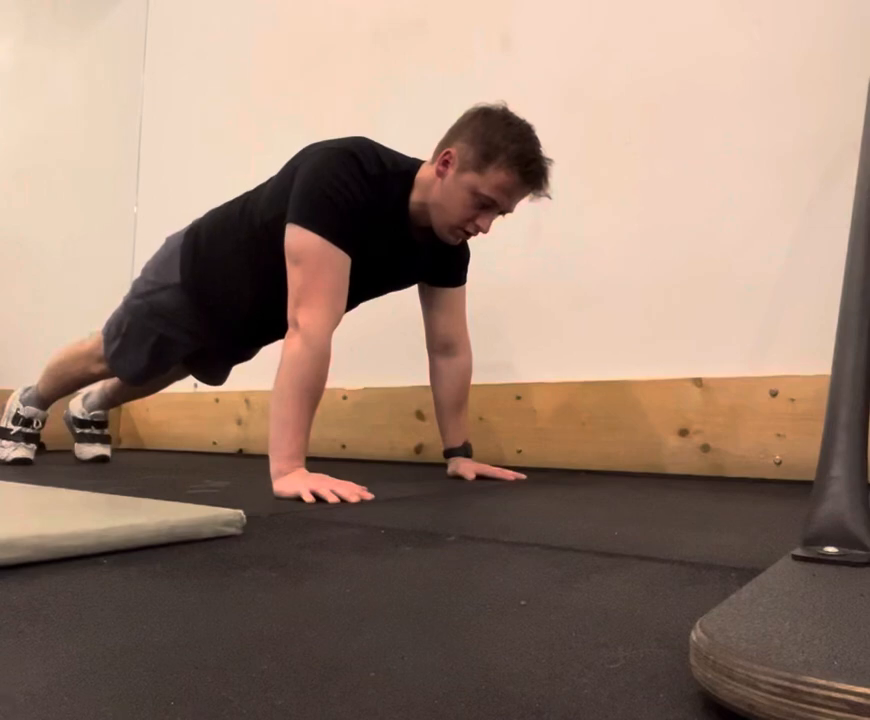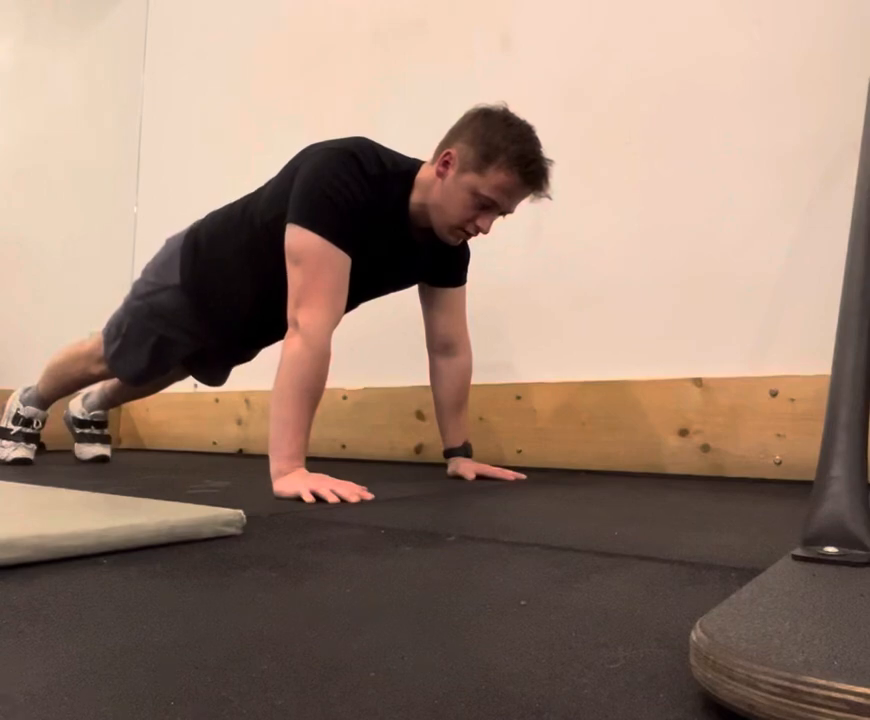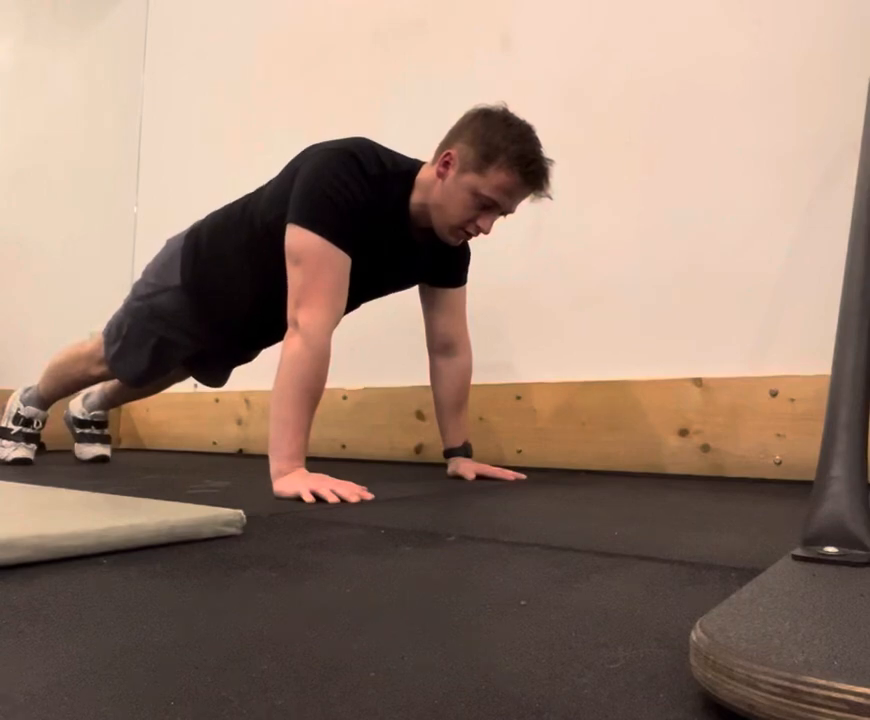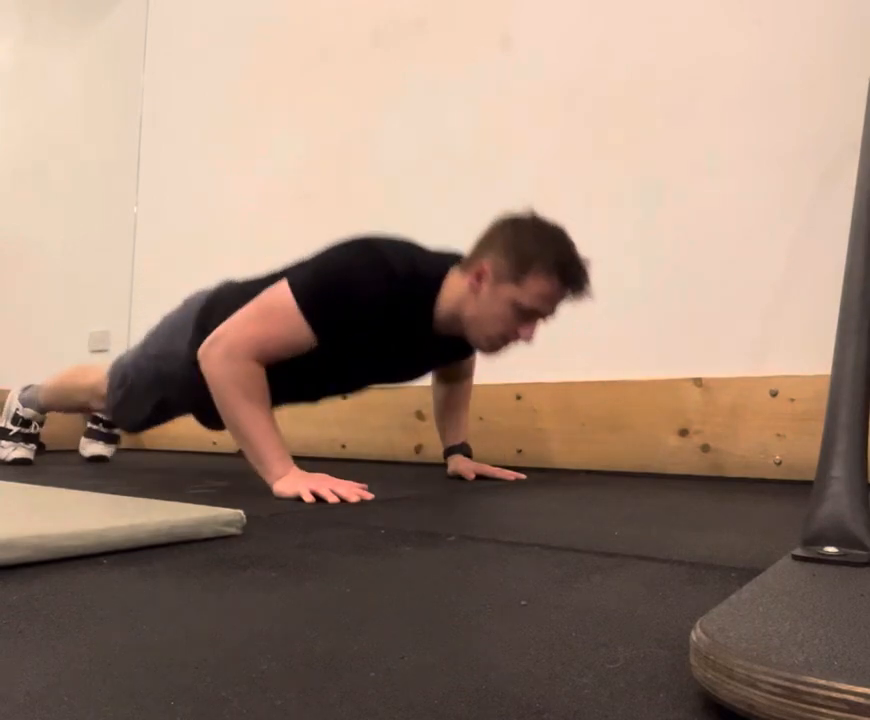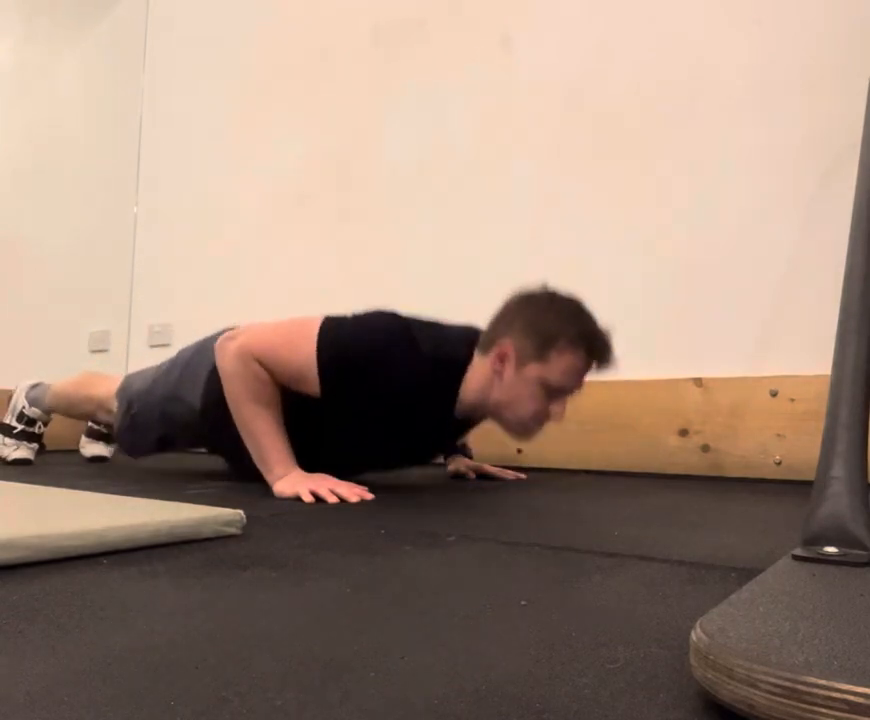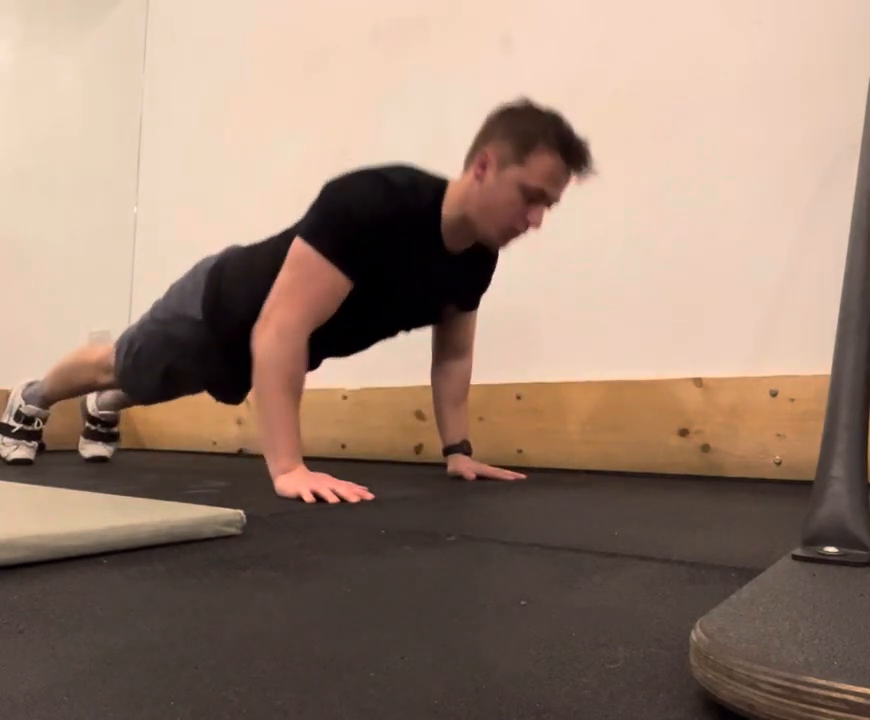
dt=0.4s
person 1, frame 1
left shoulder: (446, 238)
right shoulder: (341, 175)
left elbow: (449, 348)
right elbow: (310, 328)
left wrist: (458, 452)
right wrist: (287, 469)
left hip: (245, 320)
right hip: (193, 278)
left knee: (157, 377)
right knee: (111, 358)
left ankle: (89, 411)
person 1, frame 2
left shoulder: (447, 239)
right shoulder: (343, 176)
left elbow: (449, 347)
right elbow: (310, 328)
left wrist: (458, 452)
right wrist: (288, 470)
left hip: (244, 321)
right hip: (193, 280)
left knee: (155, 378)
right knee: (110, 359)
left ankle: (90, 411)
person 1, frame 3
left shoulder: (447, 238)
right shoulder: (344, 177)
left elbow: (449, 347)
right elbow: (310, 328)
left wrist: (458, 451)
right wrist: (287, 469)
left hip: (244, 322)
right hip: (193, 280)
left knee: (158, 378)
right knee: (110, 359)
left ankle: (90, 411)
person 1, frame 4
left shoulder: (462, 303)
right shoulder: (370, 281)
left elbow: (454, 365)
right elbow: (222, 351)
left wrist: (456, 449)
right wrist: (279, 470)
left hip: (242, 354)
right hip: (209, 343)
right knee: (117, 393)
left ankle: (97, 426)
person 1, frame 5
left shoulder: (483, 369)
right shoulder: (394, 357)
right elbow: (239, 348)
left wrist: (457, 450)
right wrist: (285, 473)
left hip: (277, 394)
right hip: (221, 384)
right knee: (121, 412)
person 1, frame 6
left shoulder: (477, 245)
right shoulder: (376, 204)
left elbow: (452, 349)
right elbow: (281, 332)
left wrist: (455, 448)
right wrist: (287, 467)
left hip: (259, 335)
right hip: (218, 303)
left knee: (150, 391)
right knee: (129, 371)
left ankle: (100, 414)
